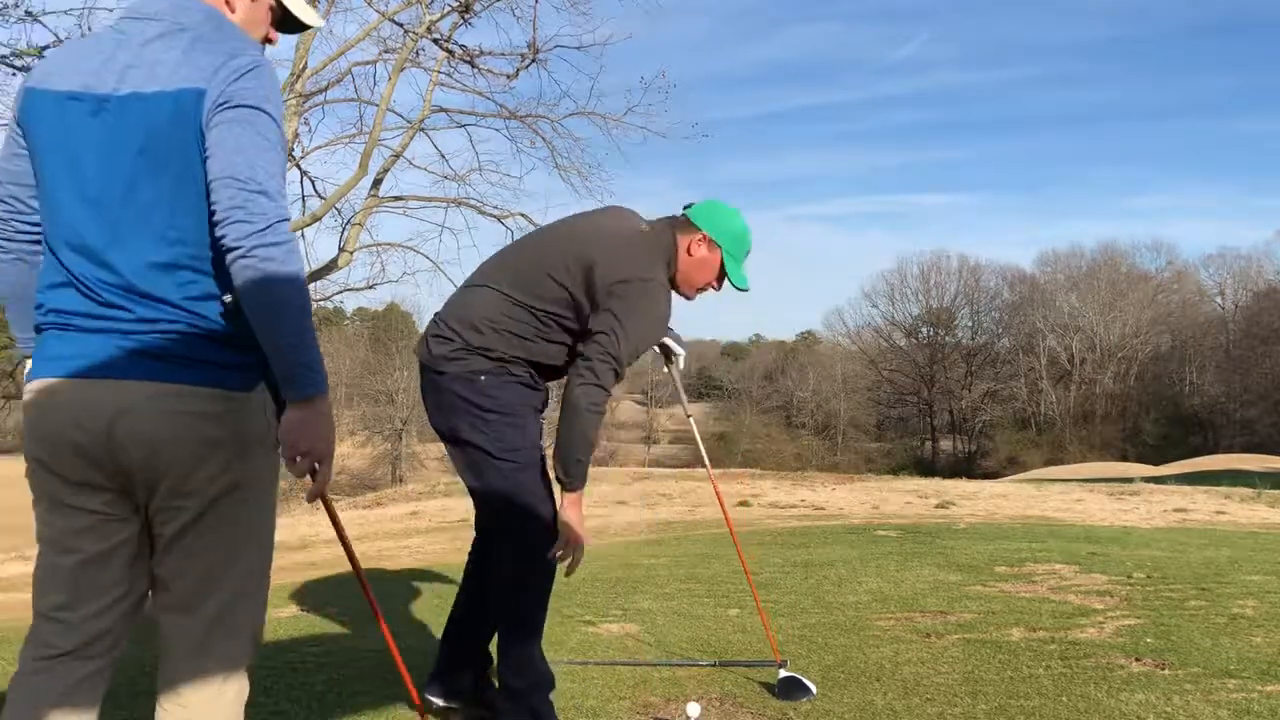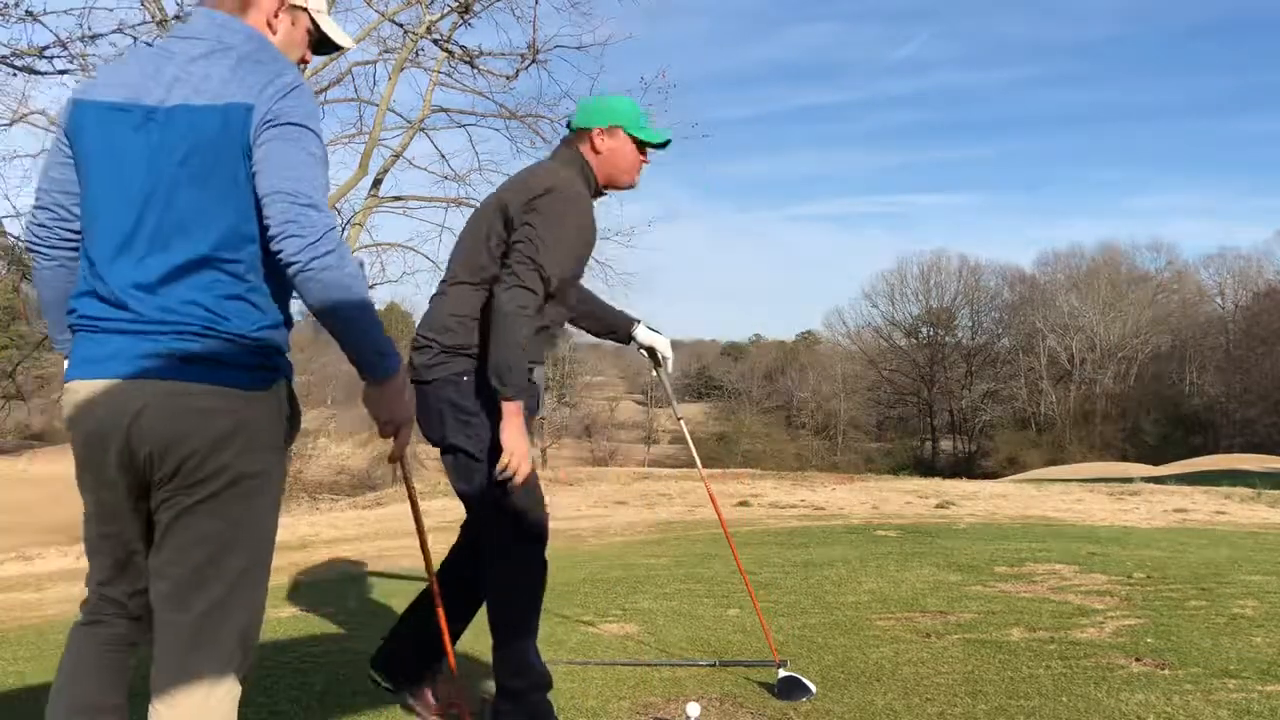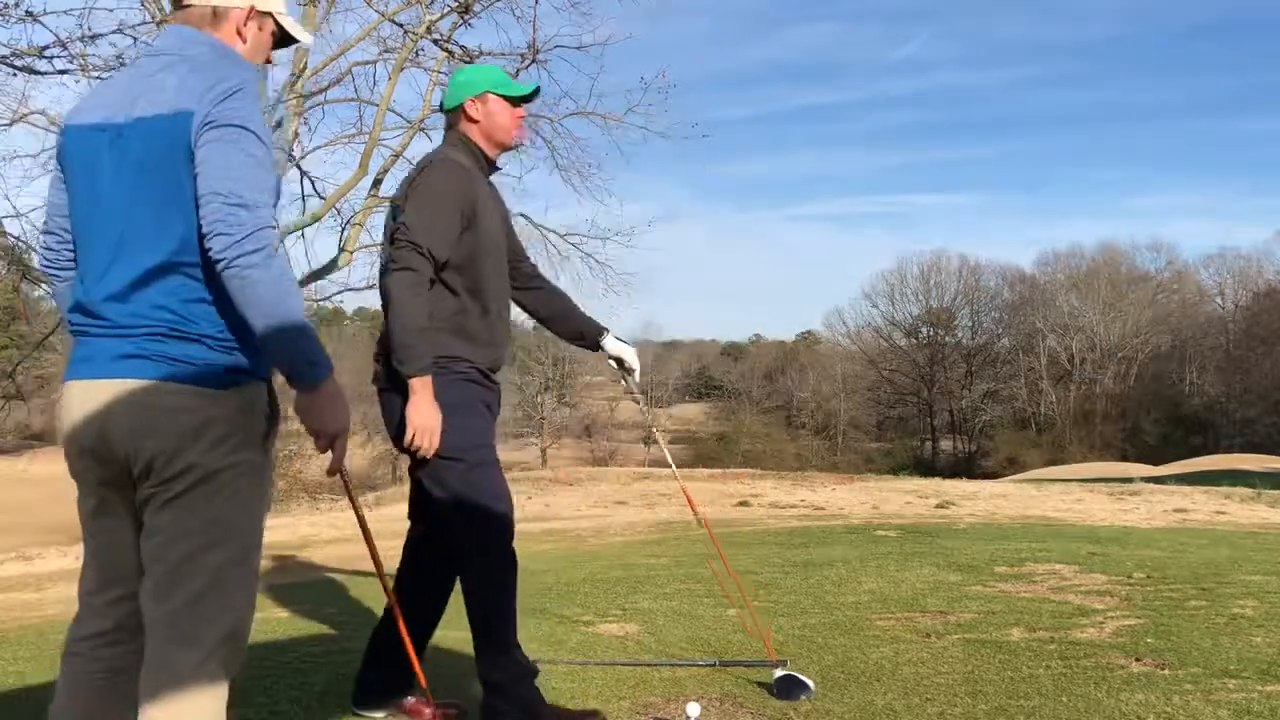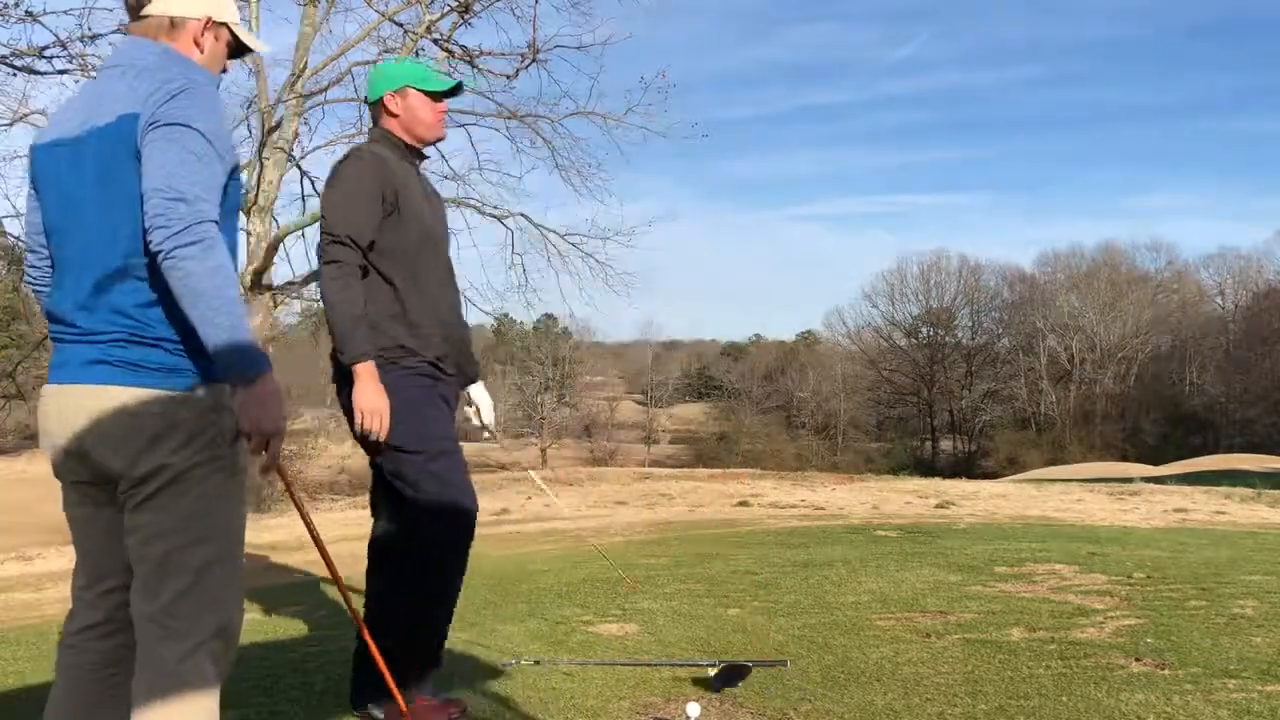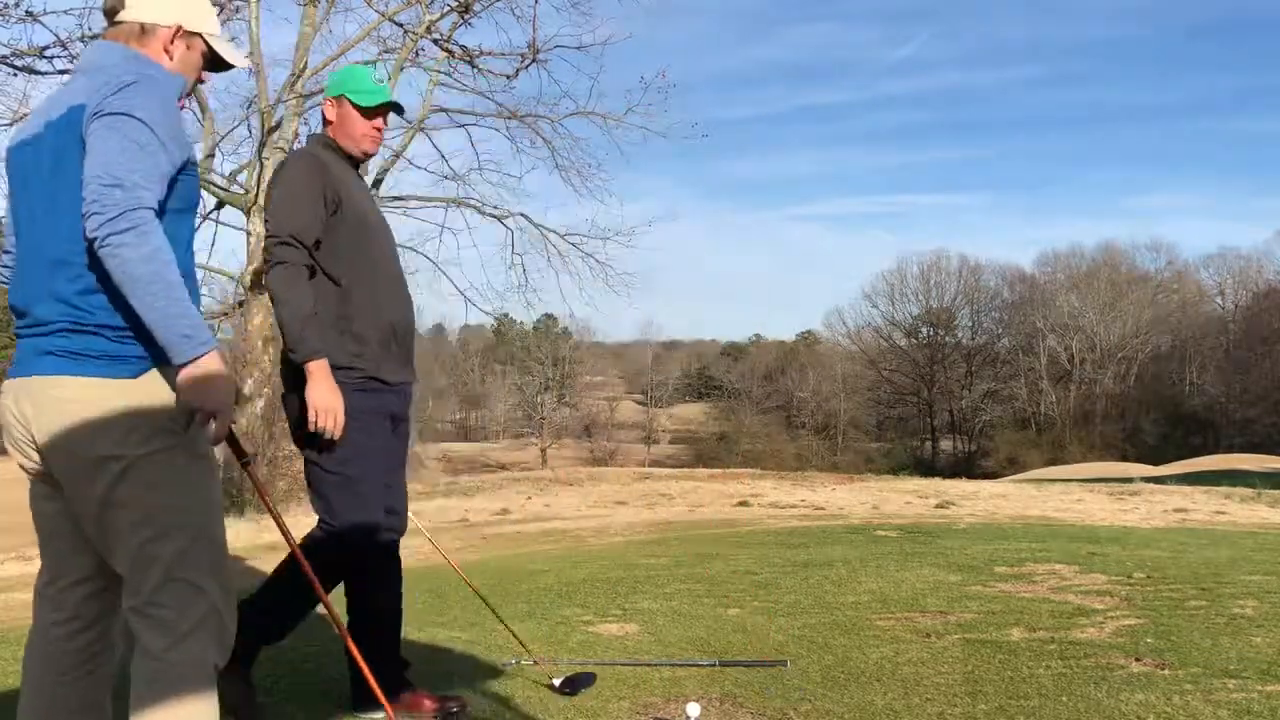
dt=0.3s
person 1, frame 1
right shoulder: (232, 69)
right elbow: (255, 239)
right wrist: (309, 395)
left hip: (68, 395)
right hip: (203, 395)
left knee: (63, 646)
right knee: (207, 650)
person 1, frame 2
left shoulder: (102, 84)
right shoulder: (272, 87)
left elbow: (51, 239)
right elbow: (307, 246)
right wrist: (384, 371)
left hip: (101, 391)
right hip: (222, 396)
left knee: (112, 610)
right knee: (203, 641)
person 1, frame 3
left shoulder: (89, 109)
right shoulder: (226, 89)
left elbow: (60, 256)
right elbow: (242, 244)
right wrist: (315, 378)
left hip: (93, 394)
right hip: (201, 397)
left knee: (109, 617)
right knee: (195, 635)
person 1, frame 4
left shoulder: (60, 122)
right shoulder: (181, 94)
left elbow: (42, 267)
right elbow: (183, 238)
right wrist: (252, 372)
left hip: (73, 397)
right hip: (170, 396)
left knee: (101, 613)
right knee: (187, 632)
person 1, frame 5
right shoulder: (139, 93)
right elbow: (118, 224)
right wrist: (196, 353)
right hip: (123, 391)
left knee: (73, 615)
right knee: (188, 612)
person 2, frame 1
left shoulder: (626, 224)
right shoulder: (646, 286)
right elbow: (586, 389)
left wrist: (651, 335)
right wrist: (570, 500)
left hip: (462, 358)
right hip: (479, 368)
left knee: (507, 530)
right knee: (530, 531)
left ankle: (456, 674)
person 2, frame 2
left shoulder: (550, 184)
right shoulder: (567, 199)
left elbow: (559, 290)
right elbow: (514, 302)
left wrist: (631, 329)
right wrist: (513, 416)
left hip: (467, 375)
right hip: (466, 375)
left knee: (495, 527)
right knee: (518, 530)
left ankle: (405, 660)
person 2, frame 3
left shoulder: (484, 193)
right shoulder: (443, 175)
left elbow: (527, 283)
right elbow: (406, 280)
left wrist: (600, 338)
right wrist: (420, 388)
left hip: (462, 385)
right hip: (434, 386)
left knee: (441, 534)
right knee: (486, 529)
person 2, frame 4
left shoulder: (418, 185)
right shoulder: (365, 167)
right elbow: (339, 270)
left wrist: (470, 377)
right wrist: (364, 371)
left hip: (426, 379)
right hip: (390, 377)
left knee: (406, 529)
right knee: (450, 515)
person 2, frame 5
left shoulder: (356, 188)
right shoulder: (306, 170)
right elbow: (286, 271)
right wrist: (316, 370)
left hip: (383, 388)
right hip: (335, 386)
left knee: (380, 533)
right knee: (352, 531)
right ankle: (232, 651)
